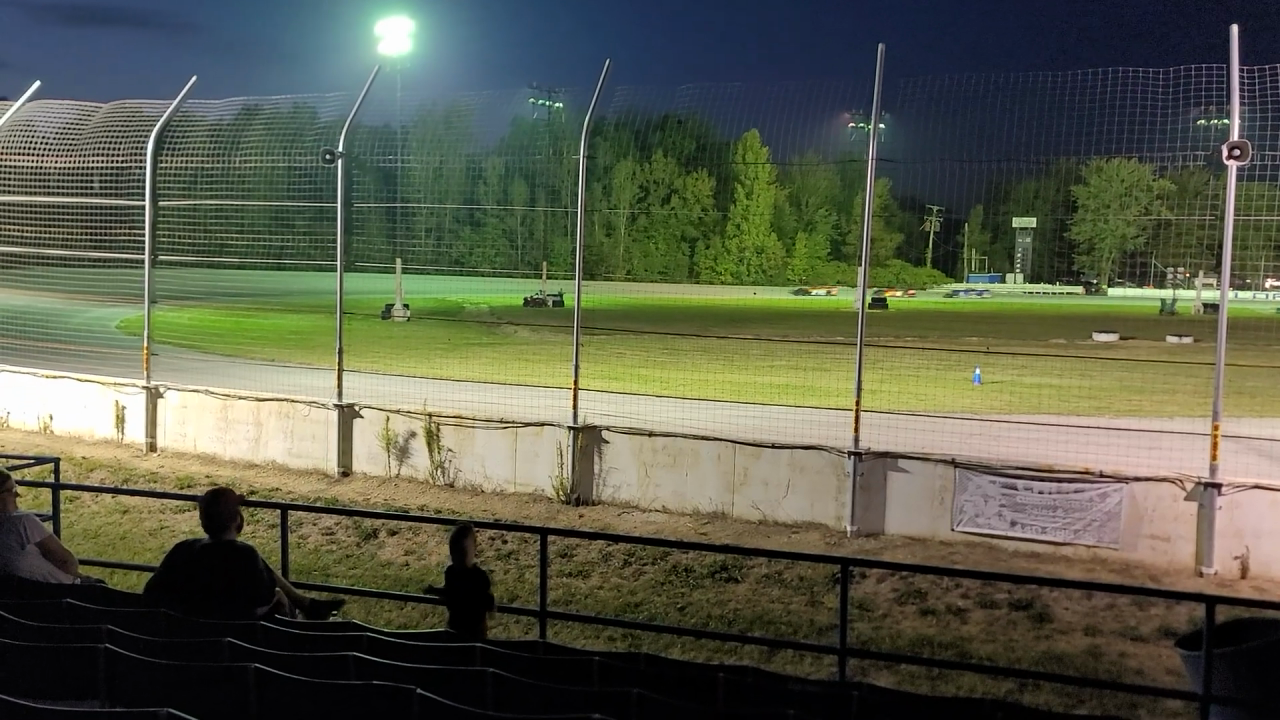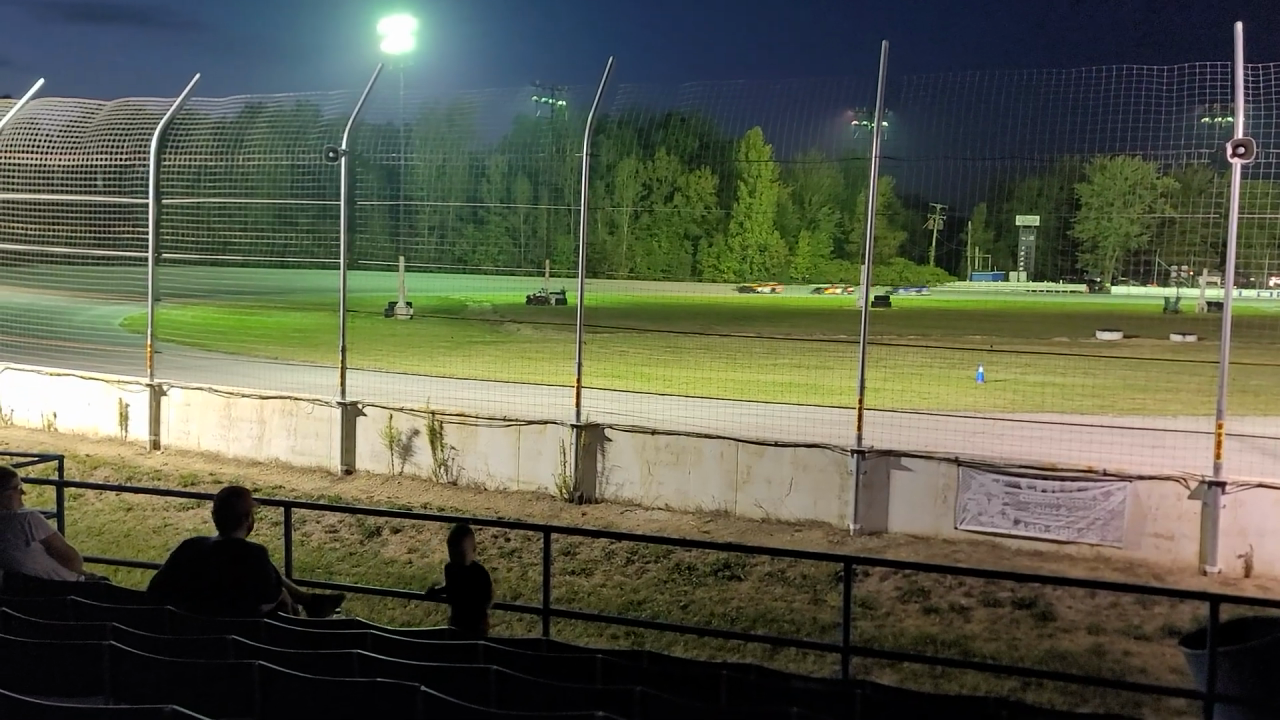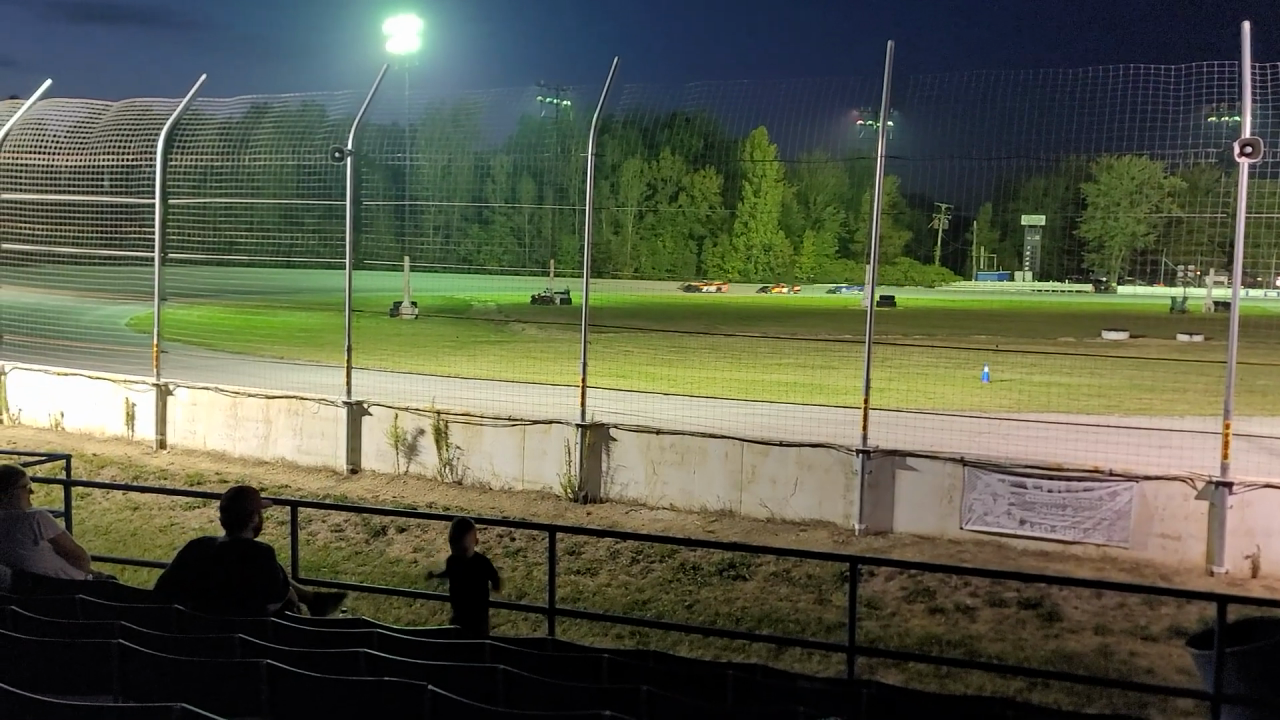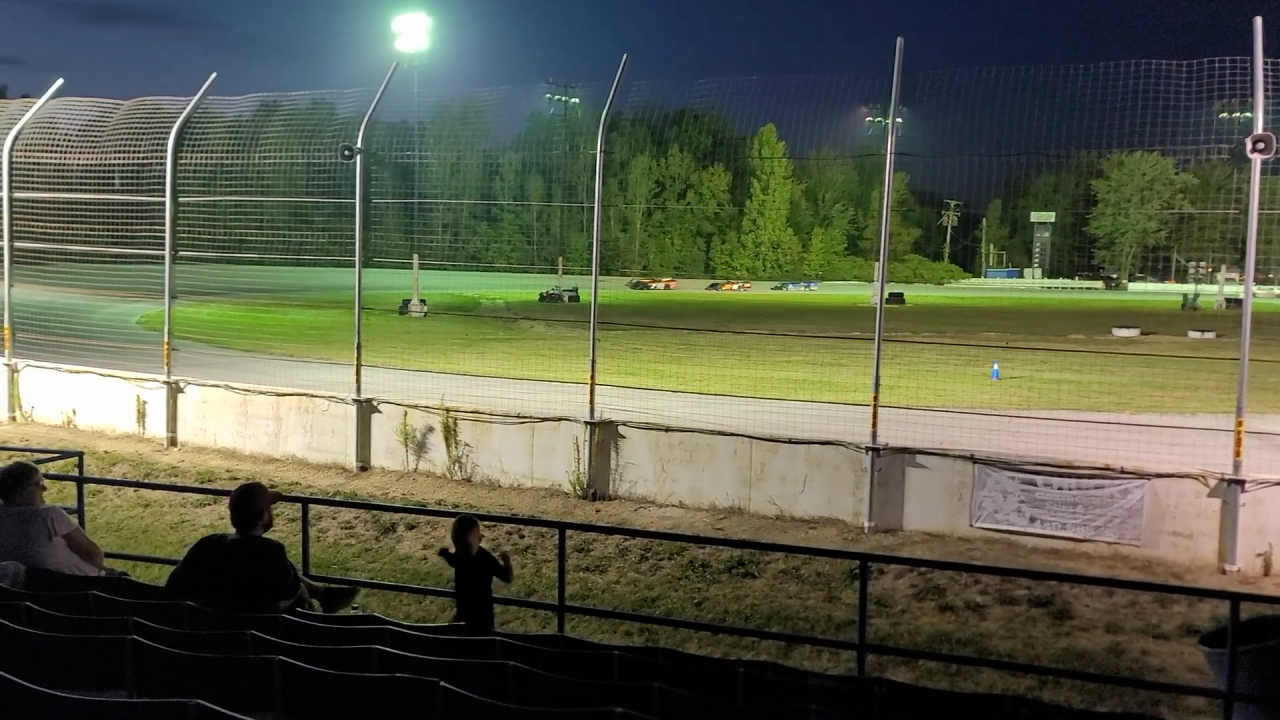
dt=0.3s
person 1, frame 1
left shoulder: (182, 551)
right shoulder: (243, 555)
left elbow: (152, 594)
right elbow: (263, 603)
right wrist: (277, 596)
left ankle: (308, 606)
person 1, frame 2
left shoulder: (189, 547)
right shoulder: (253, 554)
left elbow: (155, 592)
right elbow: (267, 603)
right wrist: (283, 597)
left ankle: (308, 601)
person 1, frame 3
left shoulder: (196, 547)
right shoulder: (260, 554)
left elbow: (162, 590)
right elbow: (275, 601)
right wrist: (290, 596)
left ankle: (311, 600)
person 1, frame 4
left shoulder: (207, 544)
right shoulder: (270, 551)
left elbow: (174, 588)
right elbow: (284, 600)
right wrist: (301, 591)
left ankle: (323, 594)
